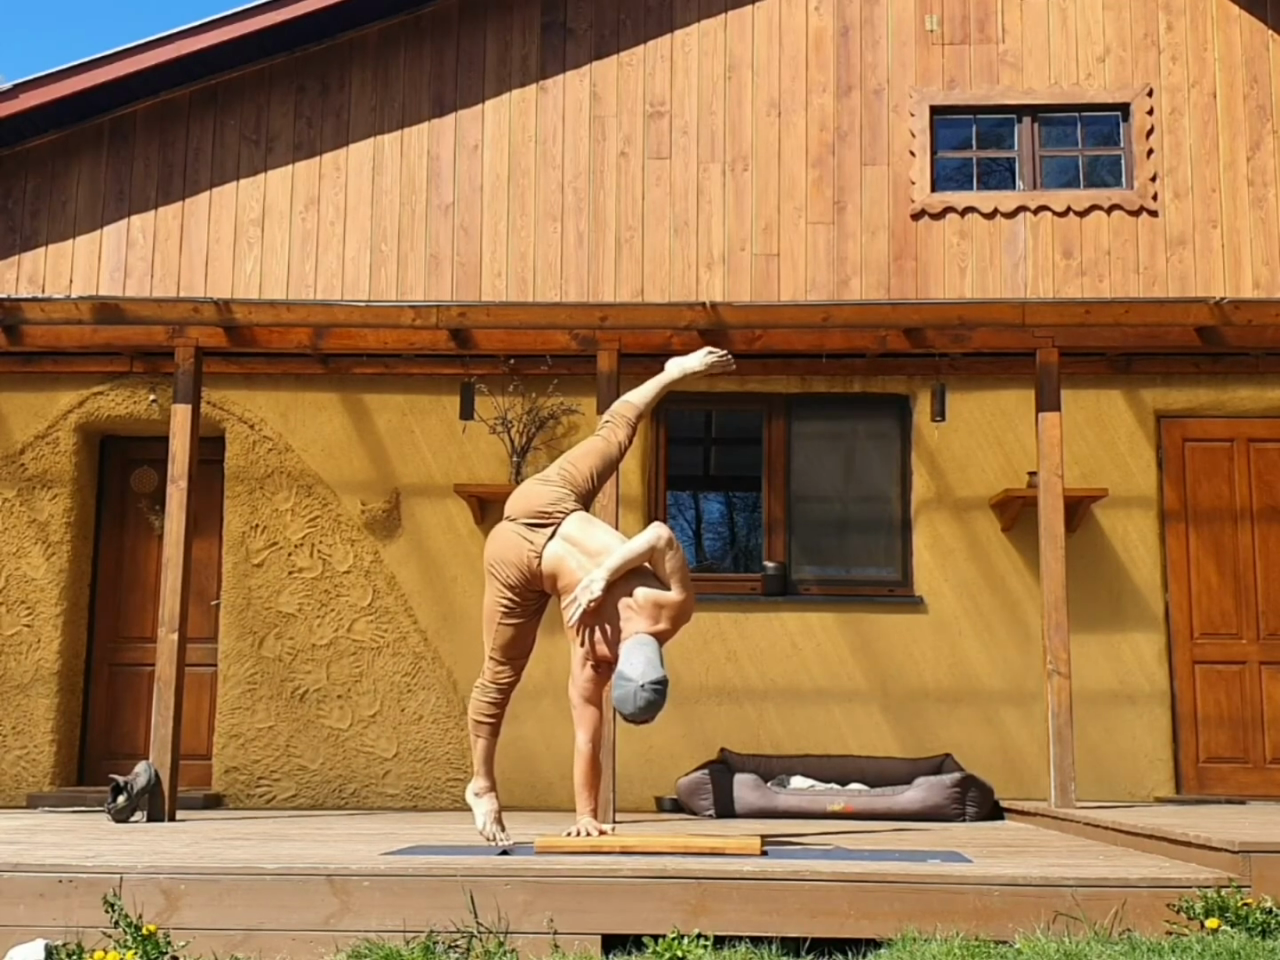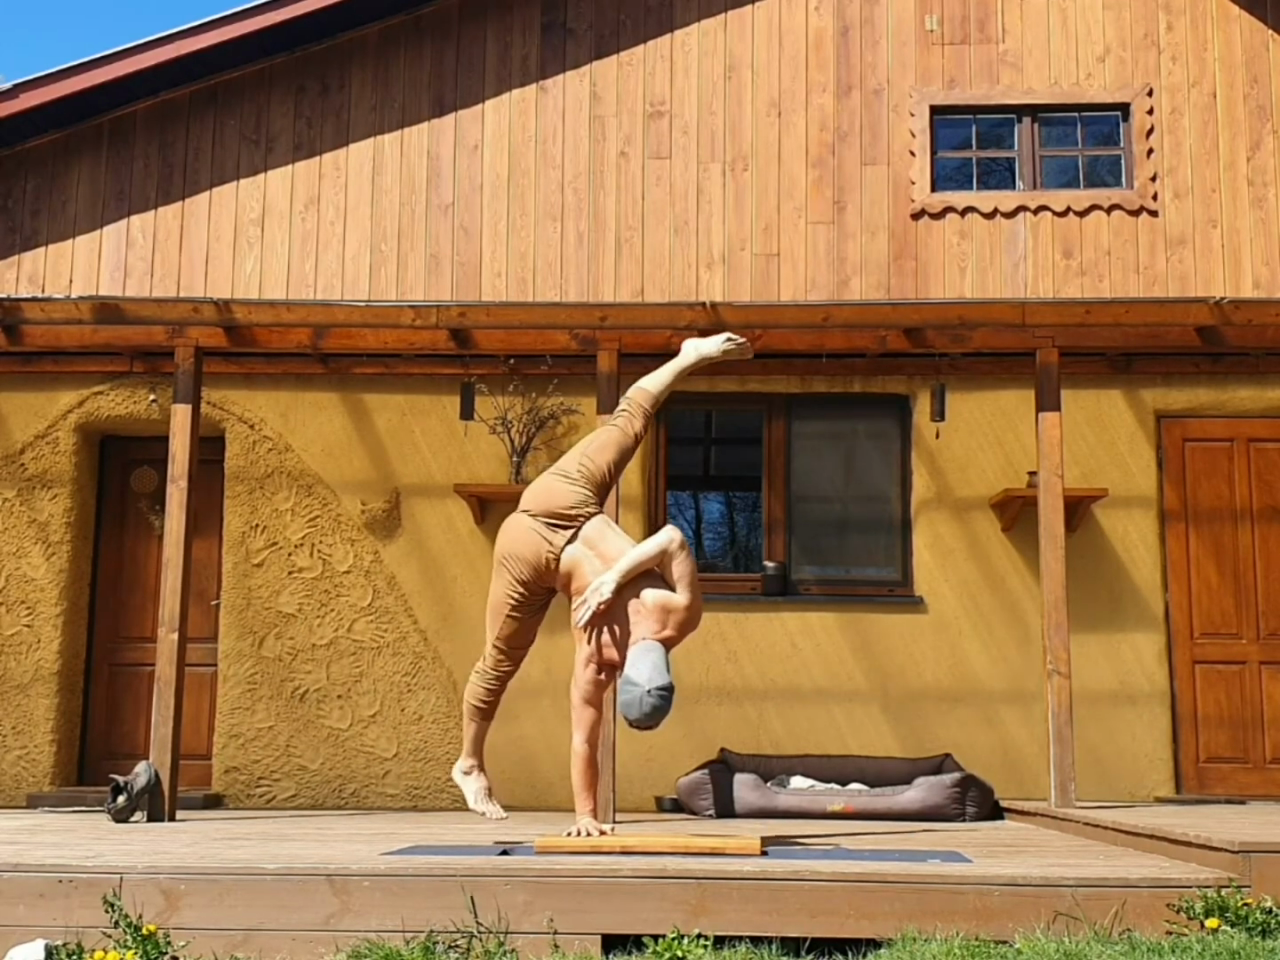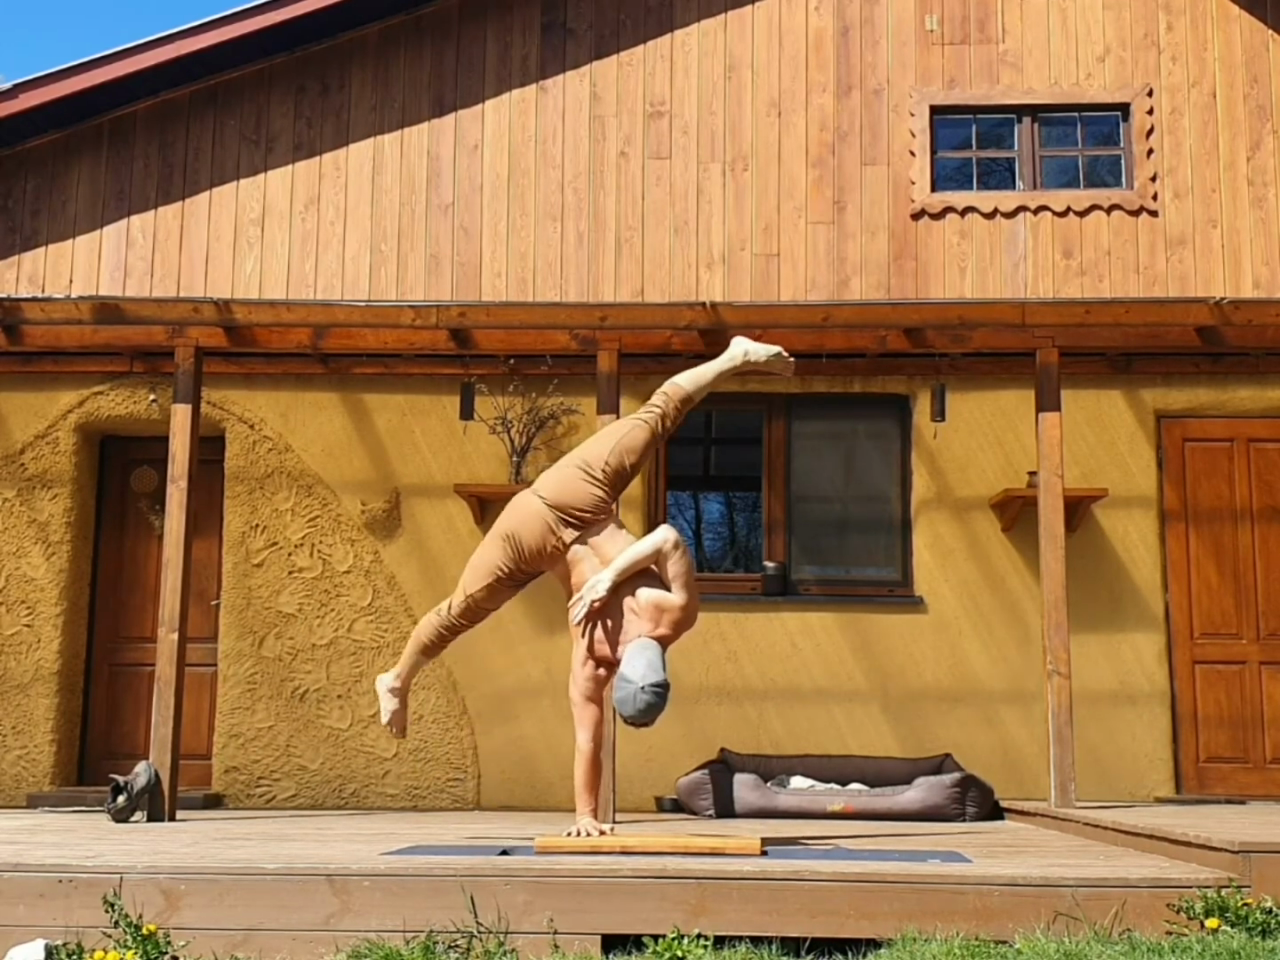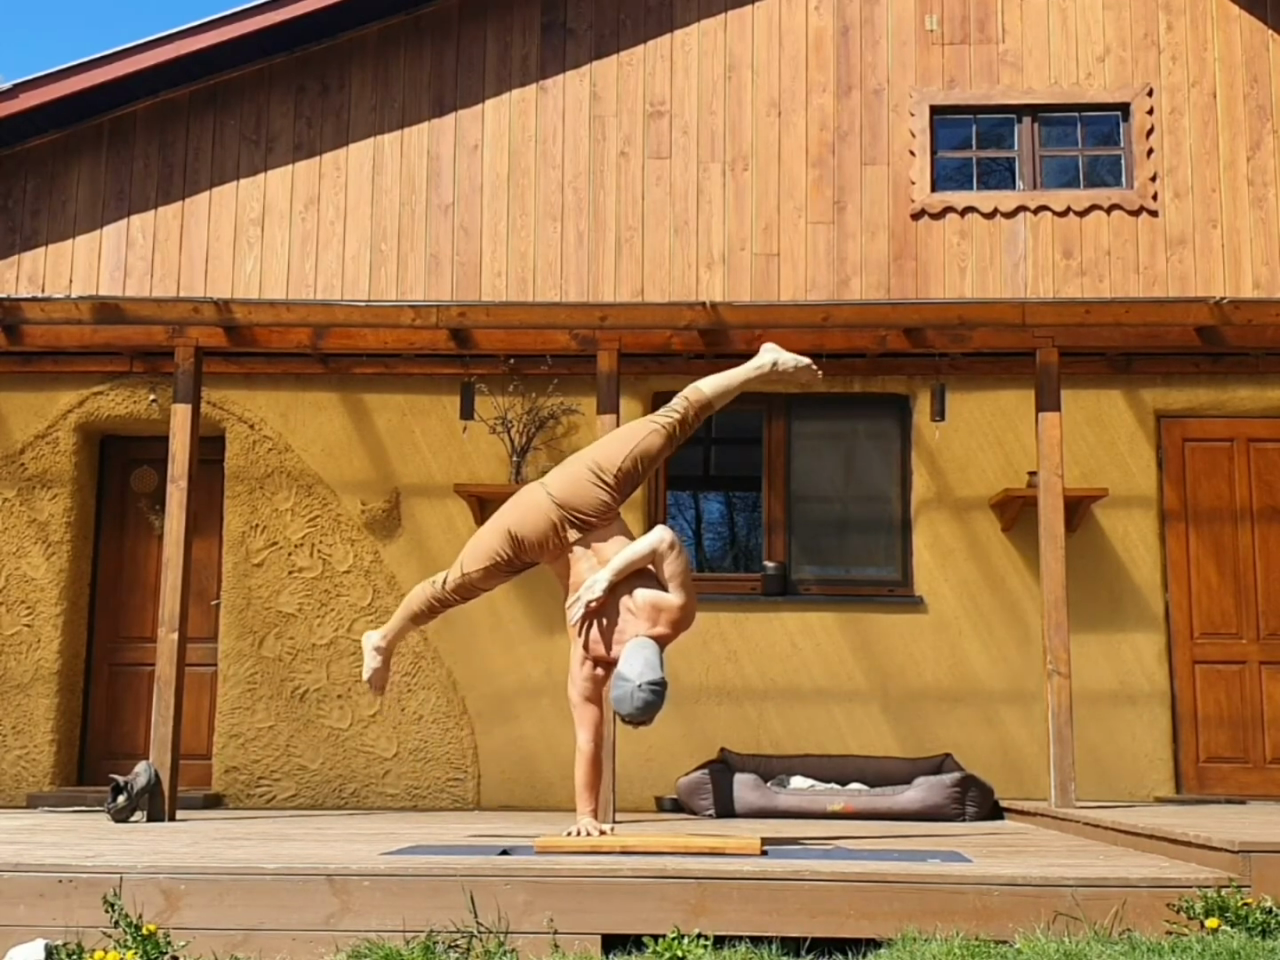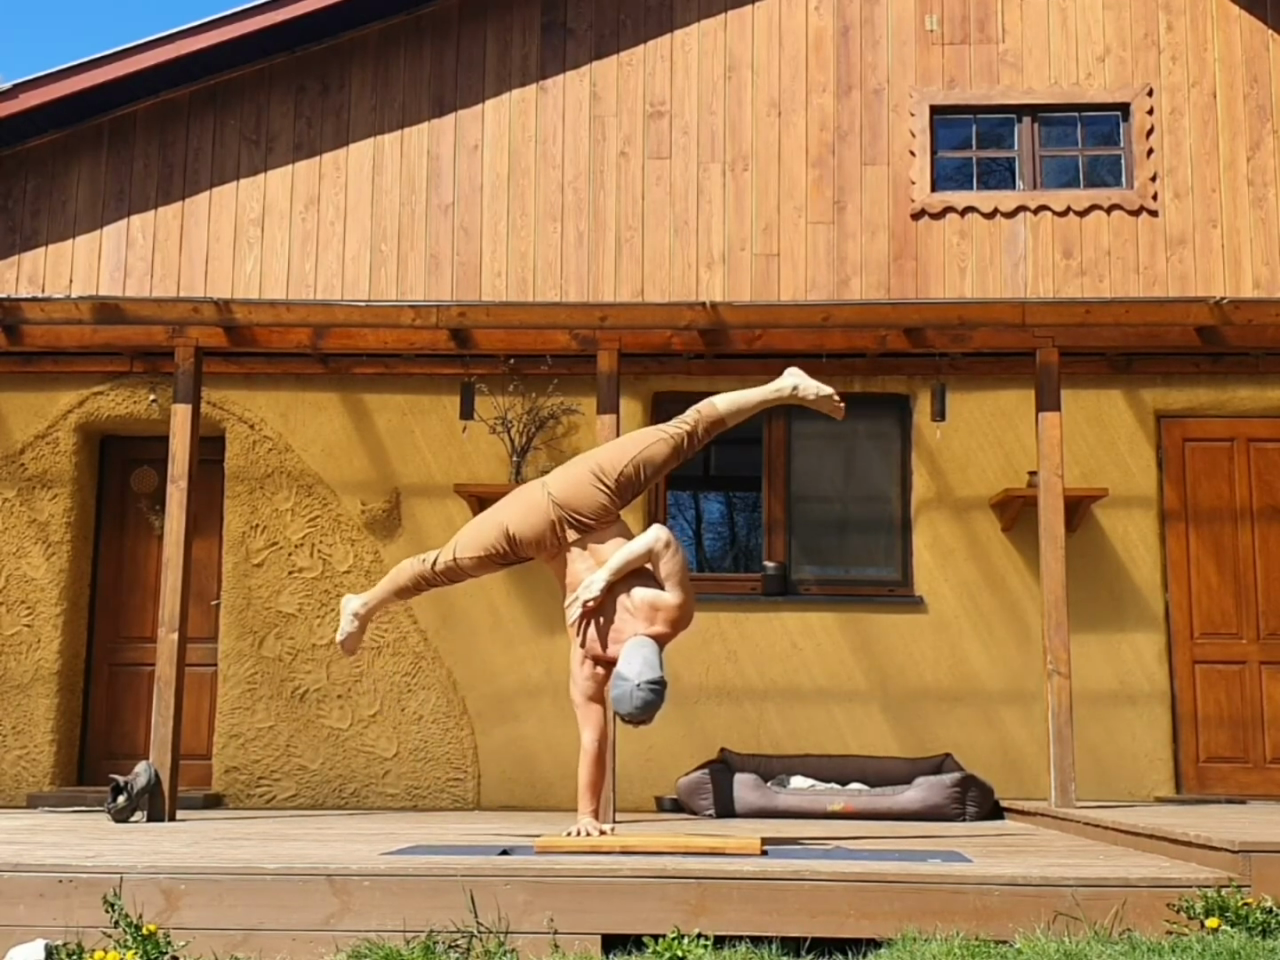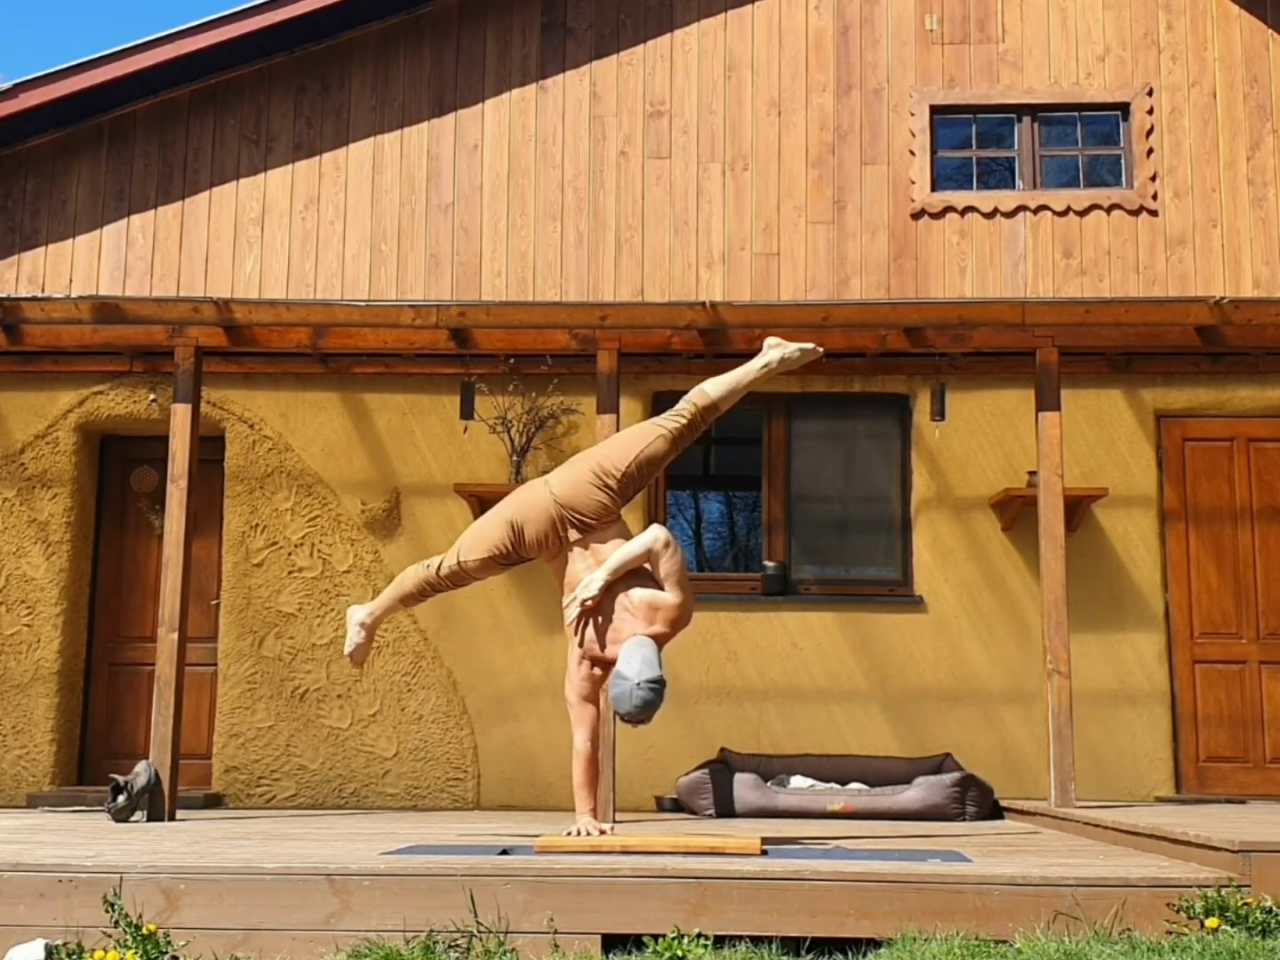
dt=0.5s
person 1, frame 1
left shoulder: (675, 607)
right shoulder: (593, 654)
left elbow: (662, 534)
right elbow: (586, 740)
left wrist: (603, 577)
right wrist: (585, 816)
left hip: (552, 506)
right hip: (521, 556)
left knee: (613, 434)
right knee: (500, 675)
left ankle: (675, 372)
right ankle: (482, 786)
person 1, frame 2
left shoulder: (684, 615)
right shoulder: (597, 659)
left elbow: (673, 538)
right elbow: (583, 741)
left wrist: (613, 579)
right wrist: (585, 817)
left hip: (568, 505)
right hip: (533, 551)
left knee: (628, 423)
right knee: (497, 663)
left ankle: (692, 356)
right ankle: (469, 764)
person 1, frame 3
left shoulder: (678, 615)
right shoulder: (594, 657)
left elbow: (670, 537)
right elbow: (587, 743)
left wrist: (610, 578)
right wrist: (585, 816)
left hip: (579, 501)
right hip: (536, 532)
left knee: (656, 417)
right knee: (459, 612)
left ankle: (734, 358)
right ankle: (396, 680)
person 1, frame 4
left shoulder: (676, 614)
right shoulder: (589, 659)
left elbow: (666, 538)
right elbow: (587, 743)
left wrist: (606, 579)
right wrist: (585, 814)
left hip: (582, 501)
right hip: (541, 525)
left knee: (674, 420)
right knee: (455, 586)
left ankle: (765, 365)
right ankle: (383, 640)
person 1, frame 5
left shoulder: (673, 615)
right shoulder: (590, 660)
left elbow: (662, 538)
right elbow: (592, 744)
left wrist: (602, 579)
right wrist: (586, 816)
left hip: (582, 499)
right hip: (540, 522)
left knee: (685, 432)
right knee: (446, 565)
left ankle: (786, 388)
right ankle: (362, 606)
person 1, frame 6
left shoulder: (673, 614)
right shoulder: (587, 659)
left elbow: (660, 538)
right elbow: (584, 744)
left wrist: (602, 578)
right wrist: (584, 815)
left hip: (585, 500)
right hip: (539, 518)
left knee: (680, 422)
right knee: (449, 571)
left ankle: (769, 360)
right ankle: (368, 616)
